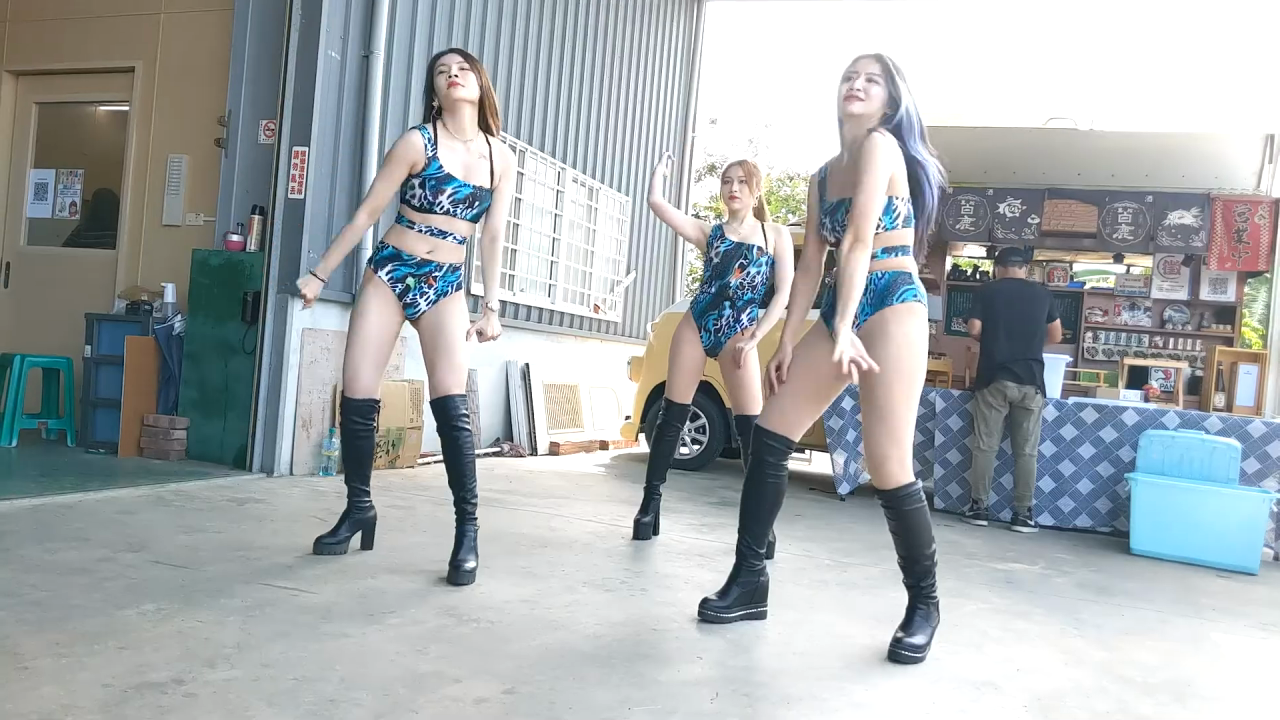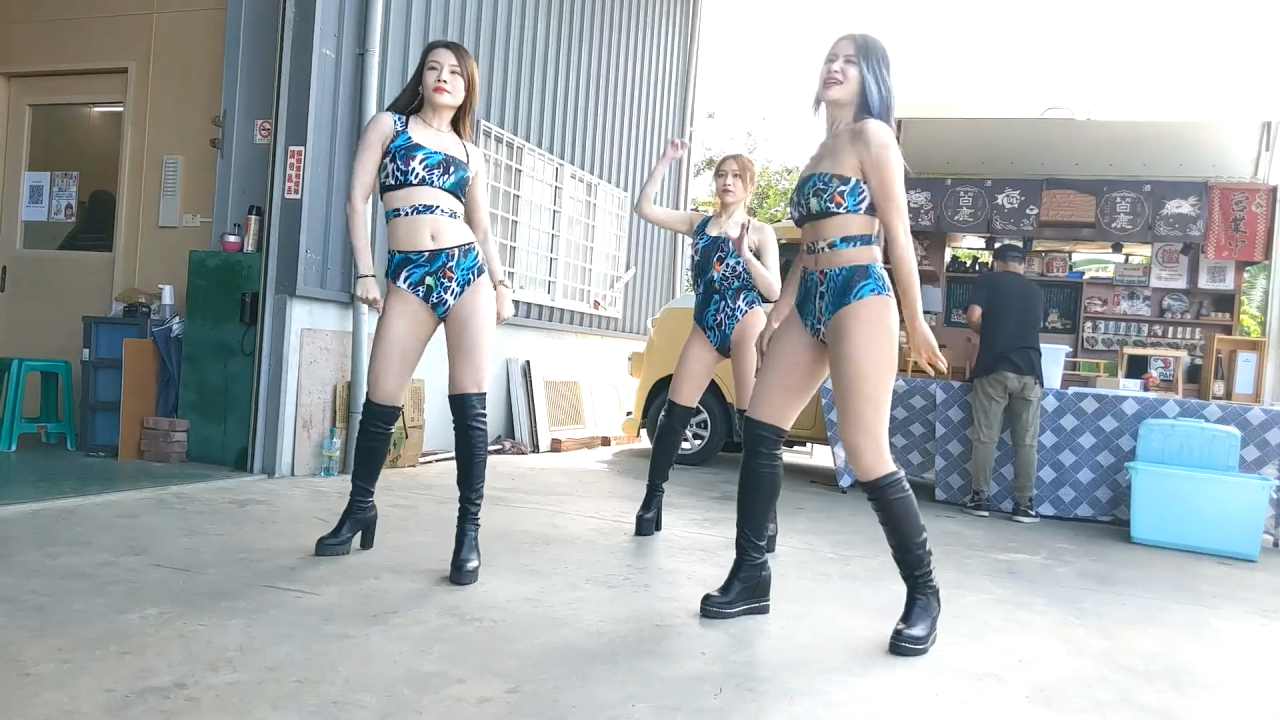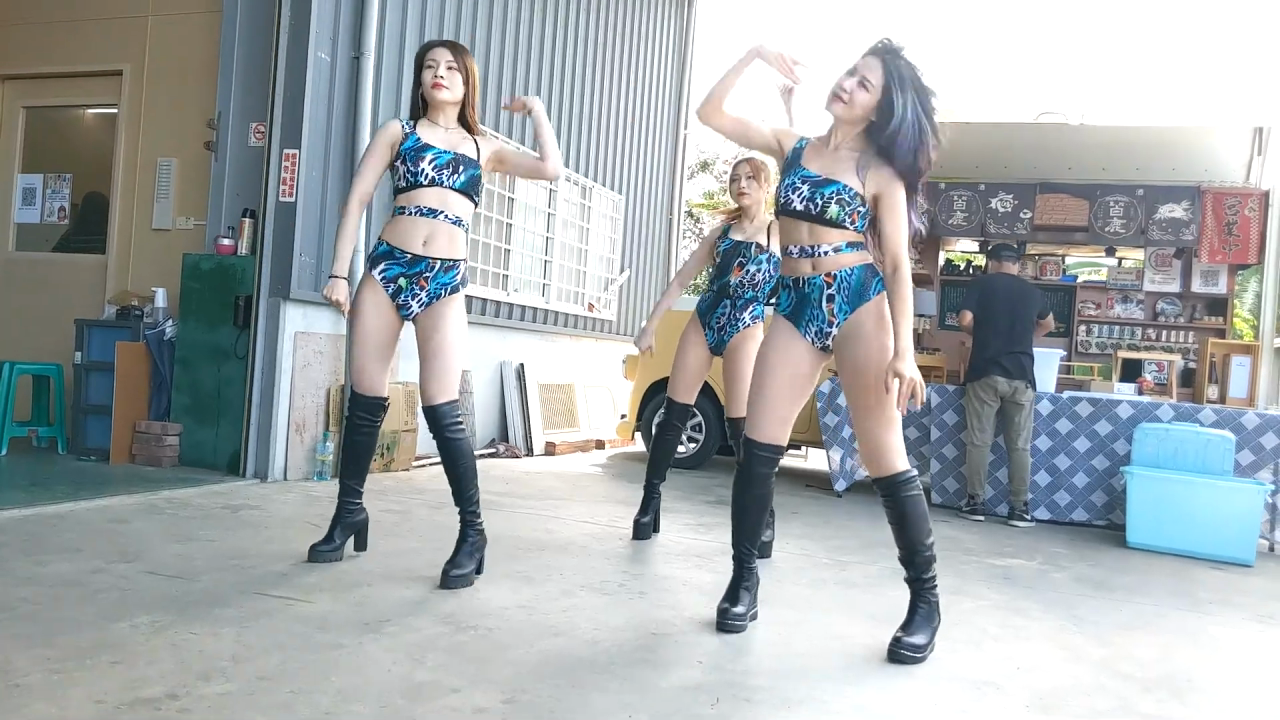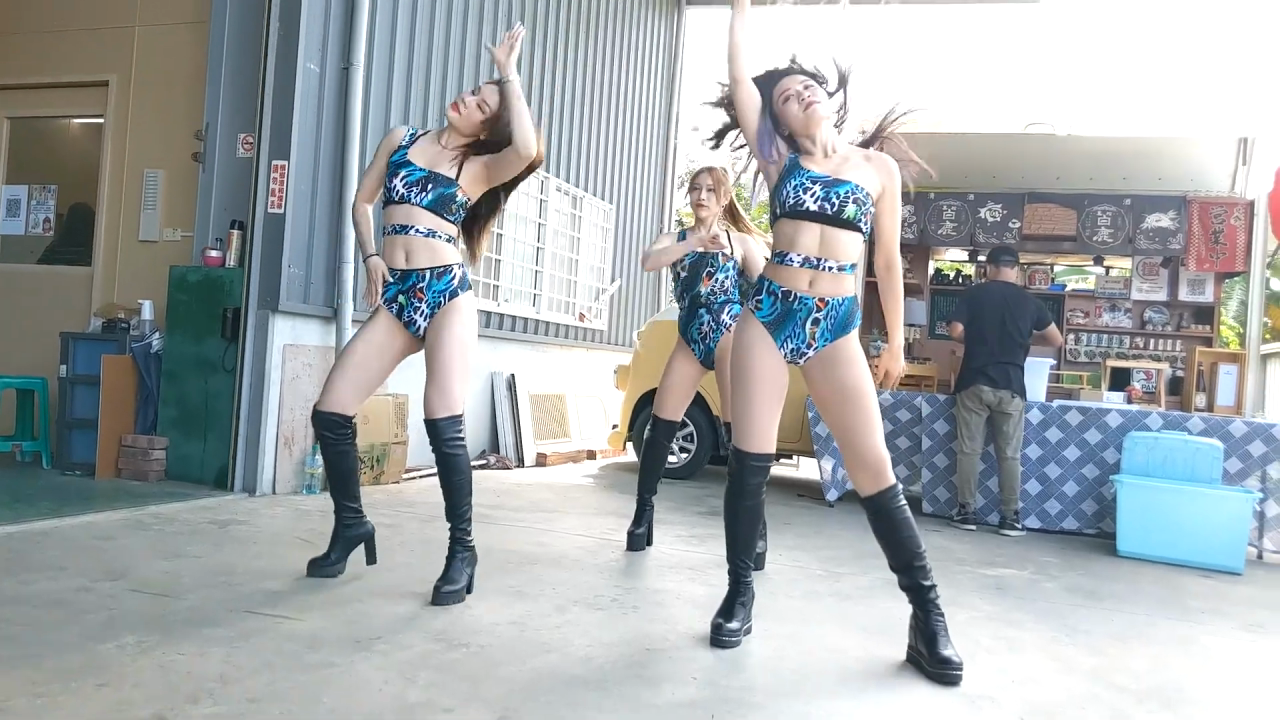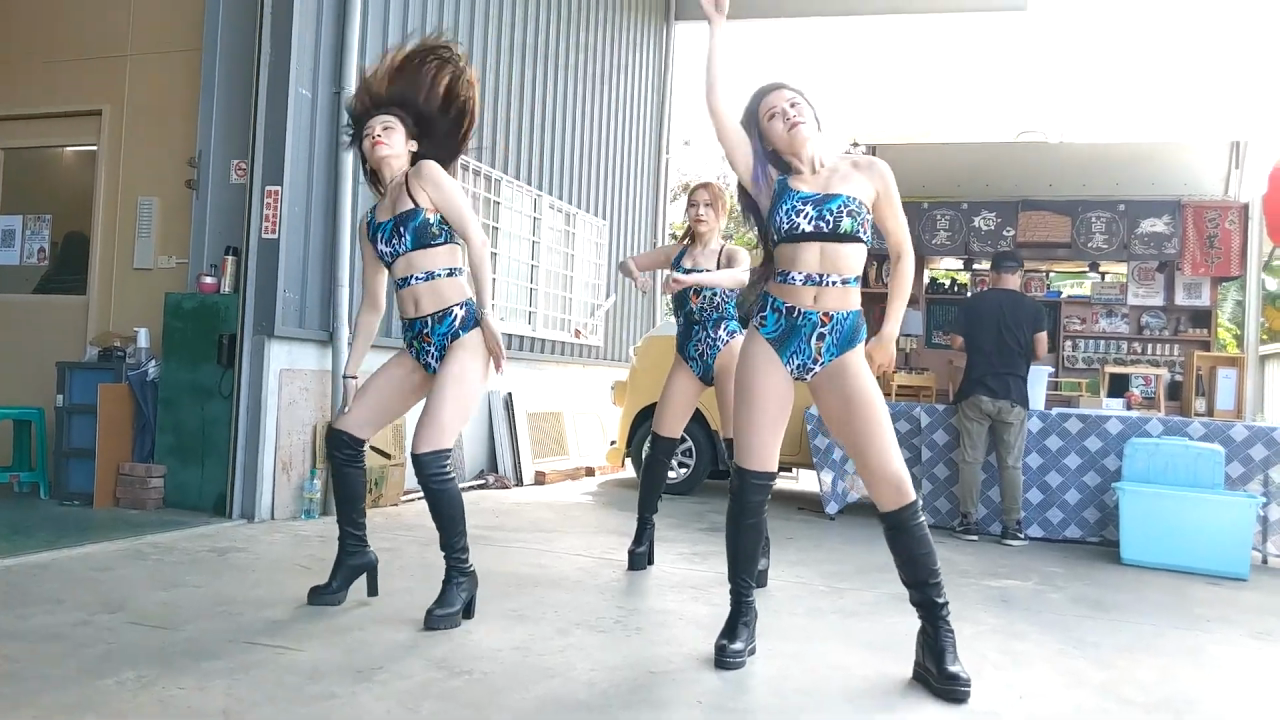
dt=0.3s
person 1, frame 1
left shoulder: (880, 144)
right shoulder: (830, 171)
left elbow: (863, 239)
left wrist: (845, 327)
right wrist: (787, 335)
left hip: (891, 306)
right hip: (837, 311)
left knee: (889, 466)
right knee: (769, 439)
left ankle: (923, 604)
right ankle: (748, 580)
person 1, frame 2
left shoulder: (872, 134)
right shoulder: (823, 153)
left elbow: (897, 230)
left wrist: (914, 321)
right wrist: (779, 309)
left hip: (860, 299)
right hip: (810, 303)
left knee: (866, 456)
right knee: (759, 430)
left ankle: (922, 593)
right ankle: (750, 573)
person 1, frame 3
left shoulder: (884, 168)
right shoulder: (793, 148)
left elbow: (897, 263)
right elbow: (711, 112)
left wrist: (902, 352)
right wrist: (749, 57)
left hip: (858, 305)
right hip: (793, 306)
left knee: (886, 456)
right knee: (760, 447)
left ankle: (924, 601)
right ankle: (743, 580)
person 1, frame 4
left shoulder: (879, 166)
right shoulder: (780, 161)
left elbow: (888, 261)
right elbow: (740, 78)
left wrist: (894, 344)
left hip: (837, 326)
right hip: (770, 315)
left knee: (874, 472)
right knee: (750, 460)
left ankle: (927, 618)
right ankle: (739, 593)
person 1, frame 5
left shoulder: (872, 174)
right shoulder: (770, 177)
left elbow: (901, 255)
right elbow: (718, 113)
left wrist: (890, 326)
left hip: (838, 341)
right hip: (772, 336)
left knee: (892, 486)
right knee: (752, 476)
left ankle: (937, 638)
right ankle: (741, 611)
person 2, frame 1
left shoulder: (500, 157)
right shoulder: (414, 143)
left elbow: (493, 237)
right elbow: (368, 211)
left wrist: (491, 306)
right wrist: (319, 271)
left hip: (446, 286)
right hip: (391, 273)
left knee: (452, 408)
right knee: (357, 399)
left ankle: (467, 532)
right ankle: (358, 508)
person 2, frame 2
left shoulder: (467, 151)
right shoulder: (388, 124)
right elbow: (356, 198)
left wrist: (500, 282)
right wrist: (365, 271)
left hip: (466, 272)
right hip: (408, 276)
left knee: (469, 405)
right knee: (381, 404)
left ankle: (469, 529)
right ankle: (360, 508)
person 2, frame 3
left shoulder: (483, 147)
right shoulder: (398, 132)
left elbow: (550, 170)
right elbow: (357, 200)
left wrist: (536, 115)
right wrist: (338, 274)
left hip: (445, 284)
right hip: (388, 272)
left knee: (444, 411)
right knee: (366, 401)
left ankle: (472, 533)
right ankle: (349, 514)
person 2, frame 4
left shoulder: (480, 165)
right shoulder: (400, 140)
left elbow: (528, 148)
right elbow: (362, 201)
left wrist: (509, 72)
right wrist: (372, 257)
left hip: (448, 296)
right hip: (395, 296)
left knee: (444, 425)
right knee: (329, 412)
left ankle: (461, 550)
right ankle: (351, 527)
person 2, frame 5
left shoulder: (428, 174)
right shoulder: (372, 216)
left elbow: (475, 240)
right elbow: (371, 303)
left wrist: (488, 323)
right wrist: (350, 375)
left hip: (461, 334)
right hip: (418, 345)
left knee: (428, 454)
right knee: (343, 436)
left ankle: (459, 575)
right ankle: (354, 552)
person 3, frame 1
left shoulder: (776, 235)
right shoulder: (708, 231)
left elbow: (783, 295)
right elbow: (658, 202)
left wrist: (755, 335)
right wrist: (661, 166)
left hip: (741, 337)
right hip: (697, 325)
left knee: (750, 425)
right knee: (672, 416)
right ankle: (649, 500)
person 3, frame 2
left shoulder: (759, 231)
right shoulder: (699, 224)
left elbow: (773, 291)
right elbow: (644, 208)
left wrist: (746, 254)
right wrist: (666, 160)
left hip: (745, 324)
right hip: (704, 329)
right knee: (673, 415)
left ankle: (764, 513)
right ankle: (652, 500)
person 3, frame 3
left shoulder: (779, 230)
right shoulder: (718, 233)
right elbow: (682, 280)
right wrist: (650, 322)
left hip: (745, 331)
right hip: (701, 326)
left knee: (741, 426)
right knee: (673, 415)
left ankle: (762, 516)
right ankle: (650, 500)
person 3, frame 4
left shoulder: (742, 241)
right shoulder: (674, 239)
right elbow: (647, 262)
right wrist: (698, 242)
left hip: (733, 339)
right hip: (690, 341)
left knee: (738, 433)
right knee: (660, 428)
left ankle: (754, 527)
right ankle: (643, 511)
person 3, frame 5
left shoulder: (733, 255)
right shoulder: (675, 254)
left elbow: (741, 277)
right elbow: (629, 263)
left wrist: (695, 279)
right wrist: (636, 273)
left hip: (729, 353)
right hip: (689, 359)
left knee: (739, 448)
right knee: (661, 445)
right ankle: (643, 530)
person 4, frame 1
left shoulder: (987, 291)
right shoulder: (1042, 294)
left elbow: (974, 330)
right elbow: (1055, 336)
left hip: (994, 378)
right hip: (1031, 380)
left knee: (985, 446)
right knee: (1026, 451)
left ankle: (979, 507)
right ankle: (1023, 514)
person 4, frame 2
left shoulder: (988, 280)
right shoulder: (1035, 290)
left elbow: (974, 317)
left hip: (993, 369)
right hip: (1029, 370)
left knee: (985, 437)
right knee: (1026, 442)
left ankle: (980, 498)
right ankle: (1024, 503)
person 4, frame 3
left shoulder: (980, 283)
right shoulder: (1033, 292)
left elbow: (965, 321)
right elbow: (1047, 326)
left hip: (985, 372)
right hip: (1021, 375)
left knee: (978, 441)
right knee: (1019, 445)
left ankle: (975, 502)
right ankle: (1019, 508)
person 4, frame 4
left shoulder: (973, 294)
right shoulder: (1030, 301)
left elbow: (956, 332)
right elbow: (1056, 340)
left hip: (974, 382)
right hip: (1010, 386)
left knee: (969, 450)
right knee: (1010, 454)
left ankle: (966, 511)
right ankle: (1010, 517)
person 4, frame 5
left shoulder: (973, 303)
right shoulder: (1033, 308)
left elbow: (957, 343)
right elbow: (1040, 353)
left hip: (975, 393)
right hip: (1012, 395)
left knee: (971, 460)
right knee: (1011, 464)
left ankle: (968, 522)
right ankle: (1012, 527)
